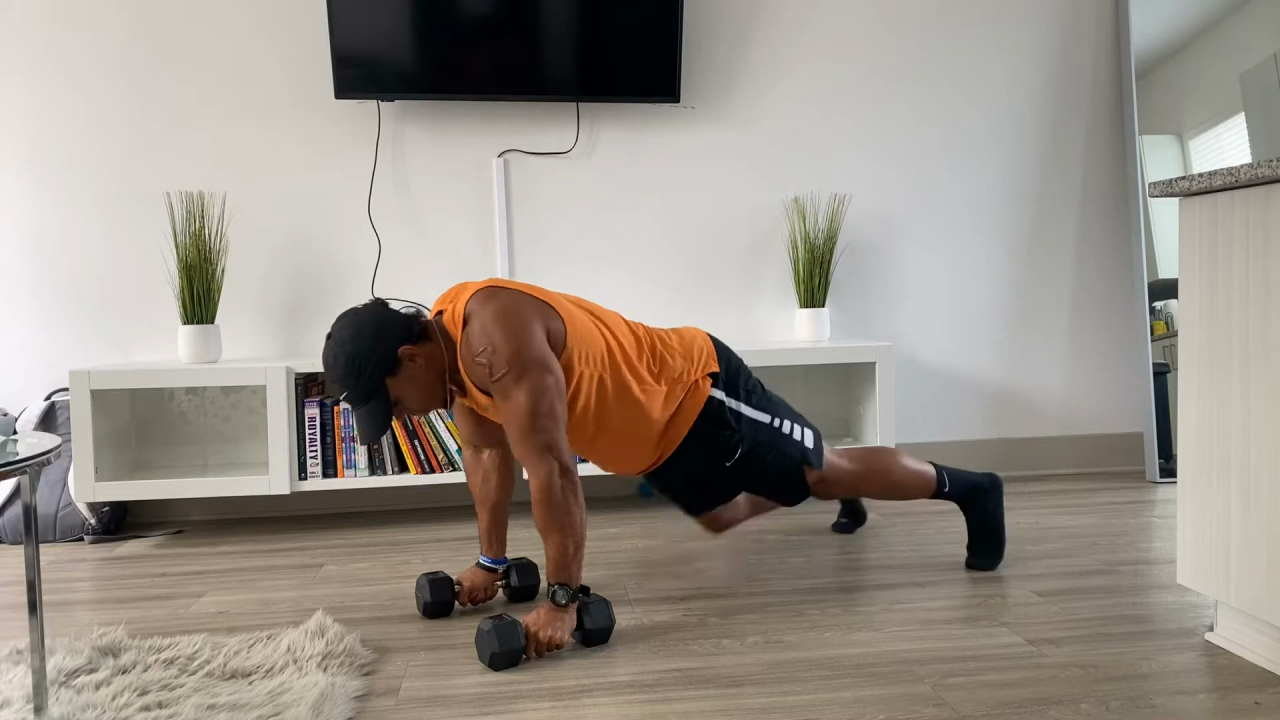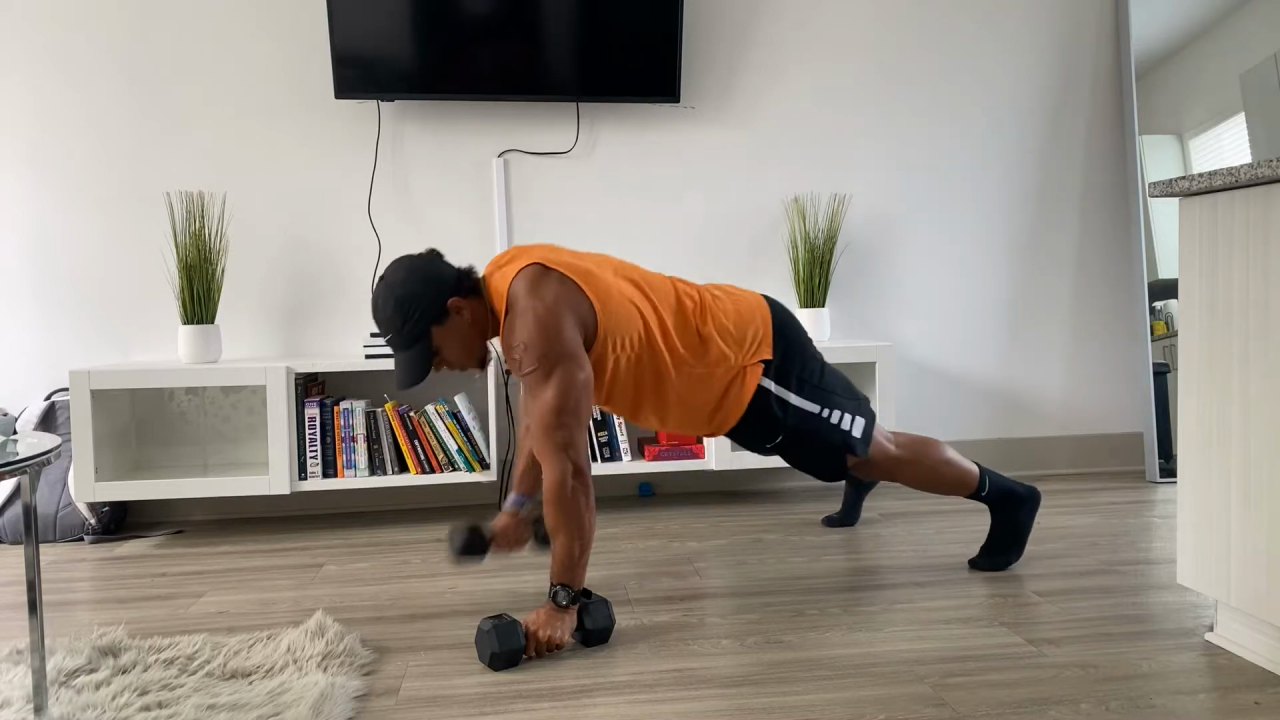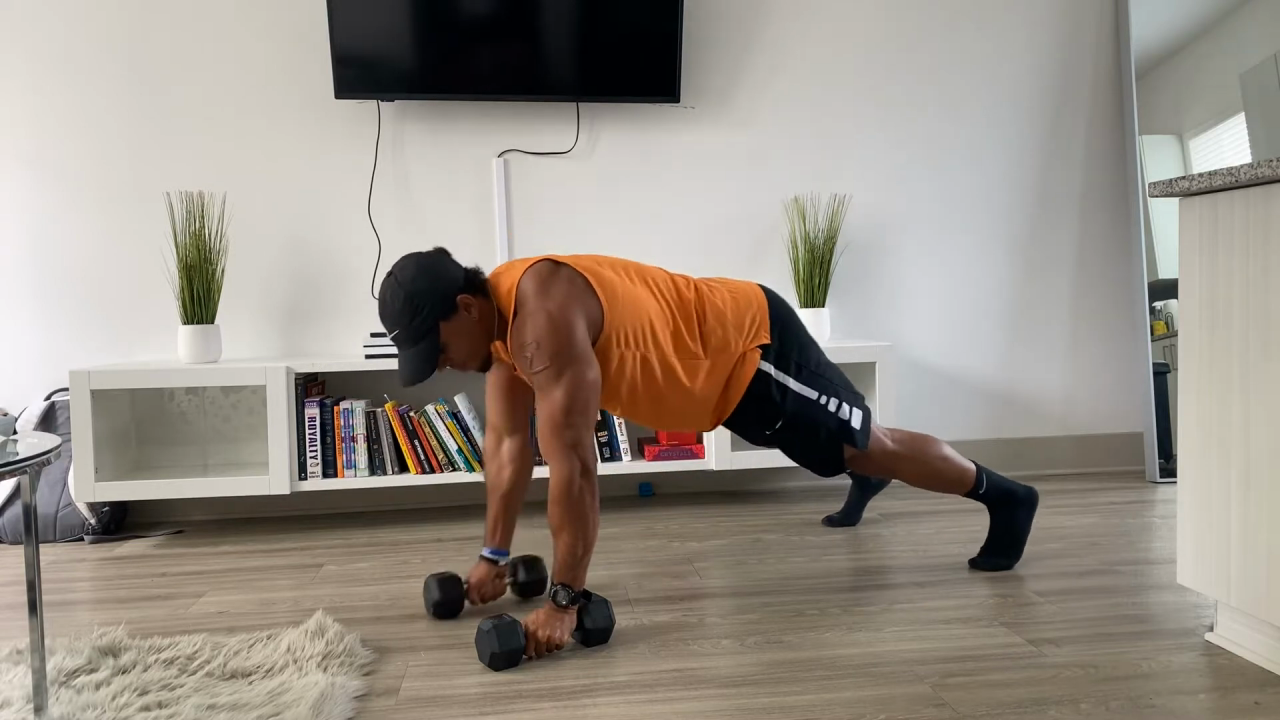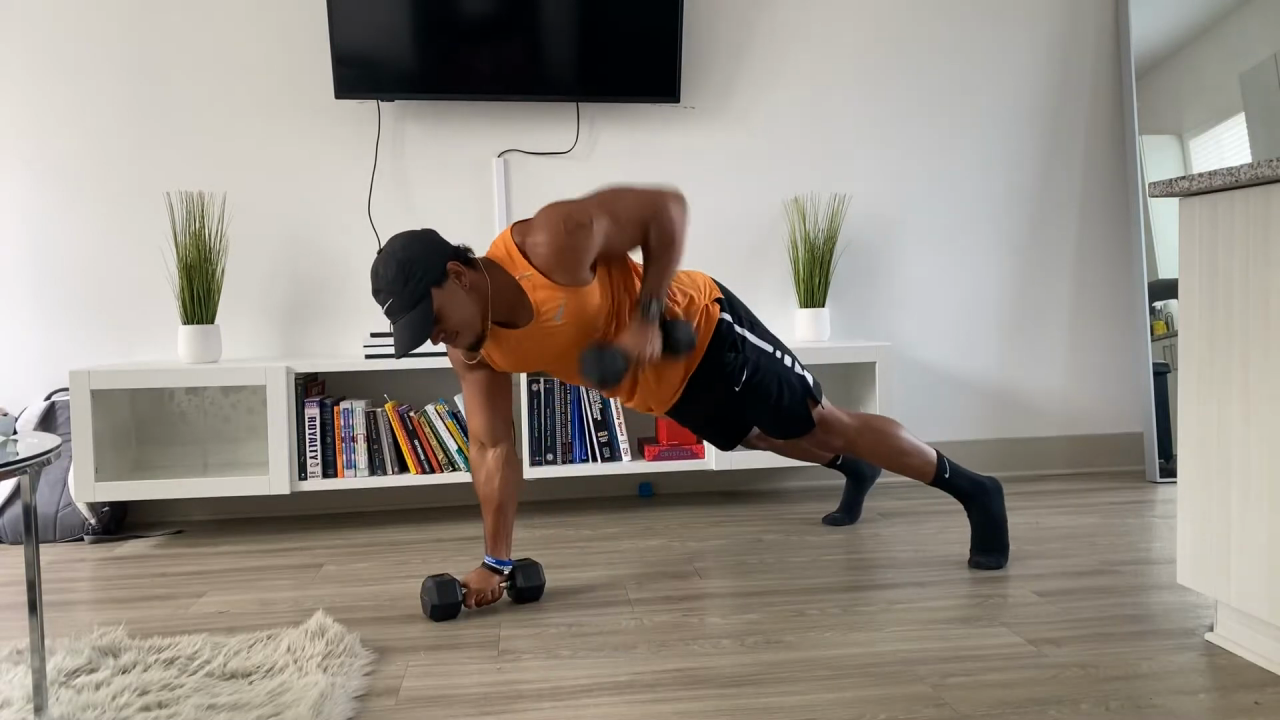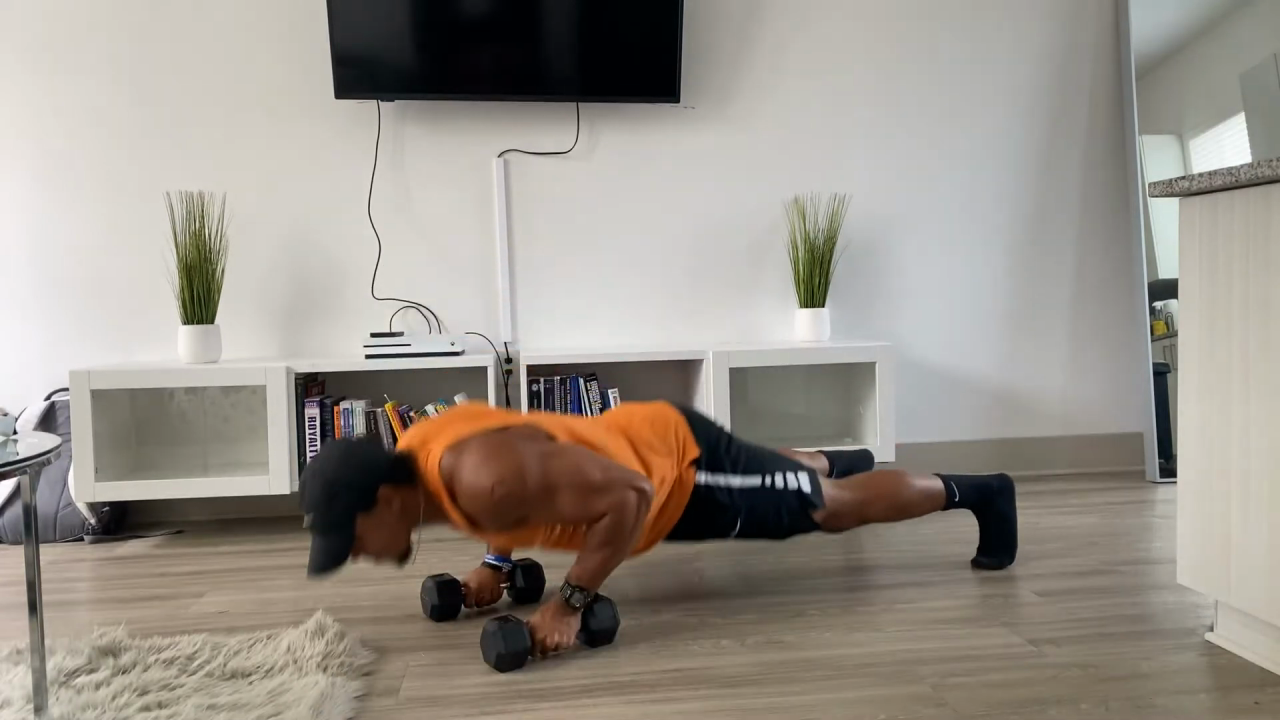
dt=1s
person 1, frame 1
left shoulder: (494, 336)
right shoulder: (449, 343)
left elbow: (552, 469)
right elbow: (487, 451)
left wrist: (561, 600)
right wrist: (489, 562)
left hip: (697, 393)
right hip: (657, 422)
left knee: (827, 474)
right knee: (721, 518)
left ankle: (968, 488)
right ankle: (830, 481)
person 1, frame 2
left shoulder: (534, 317)
right shoulder: (506, 280)
left elbow: (568, 469)
right elbow: (538, 400)
left wrist: (563, 602)
right wrist: (517, 504)
left hip: (752, 363)
right hip: (727, 343)
left knee: (875, 451)
left ankle: (1008, 497)
right ankle: (859, 482)
person 1, frame 3
left shoulder: (542, 317)
right shoulder: (502, 316)
left elbow: (573, 468)
right elbow: (508, 440)
left wrist: (563, 601)
right wrist: (494, 555)
left hip: (753, 348)
right hip: (721, 363)
left knee: (866, 445)
left ankle: (1006, 497)
right ankle: (867, 479)
person 1, frame 4
left shoulder: (552, 241)
right shoulder: (472, 346)
left elbow: (668, 204)
right elbow: (493, 448)
left wrist: (647, 317)
right wrist: (495, 560)
left hip: (705, 332)
right hip: (668, 389)
left knee: (822, 419)
right knee: (766, 437)
left ankle: (972, 490)
right ankle: (855, 471)
person 1, frame 5
left shoulder: (476, 480)
right shoulder: (420, 449)
left elbow: (631, 496)
left wrist: (570, 602)
right wrist: (494, 563)
left hip: (679, 469)
right hip: (647, 441)
left knee: (831, 507)
right knee: (770, 477)
left ankle: (979, 492)
right ankle: (841, 459)
